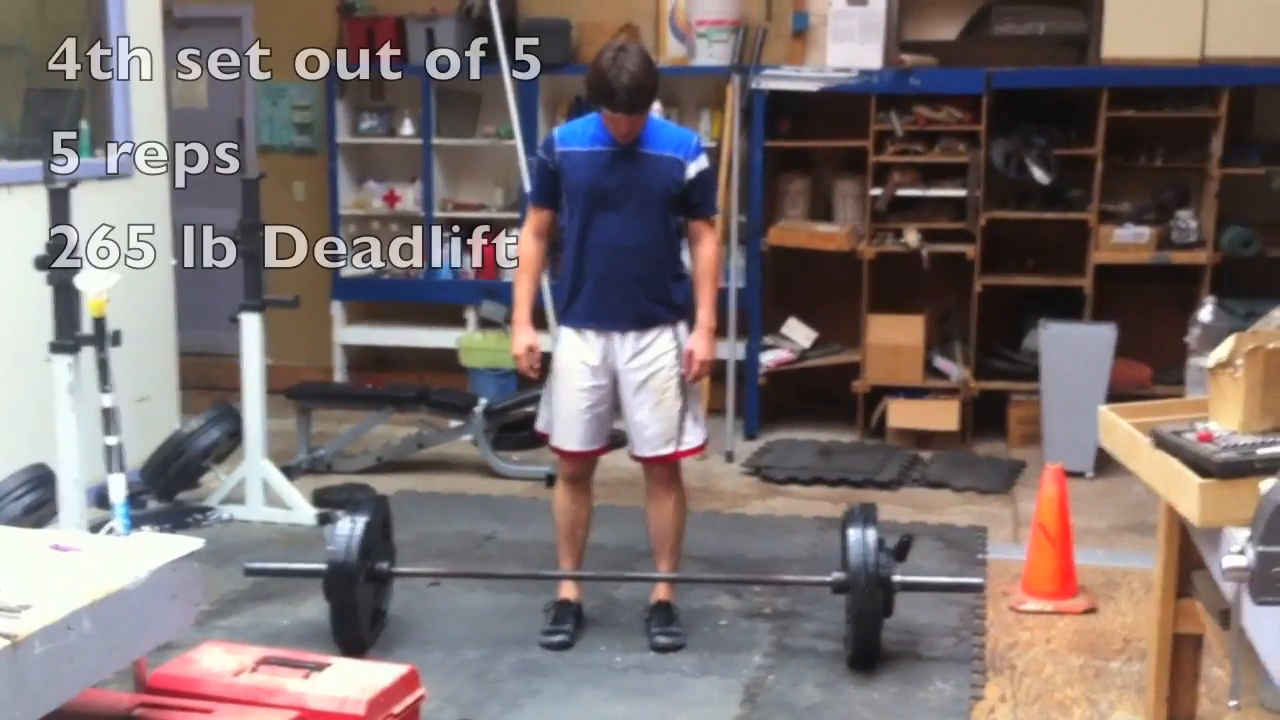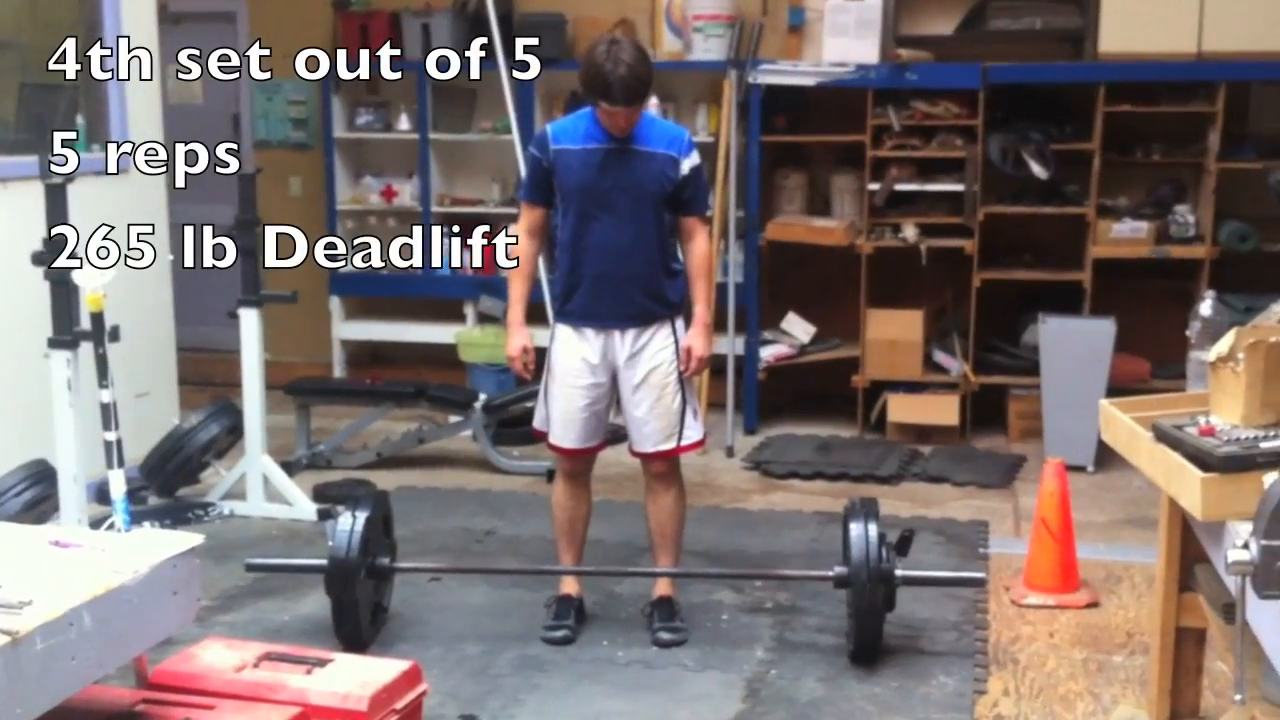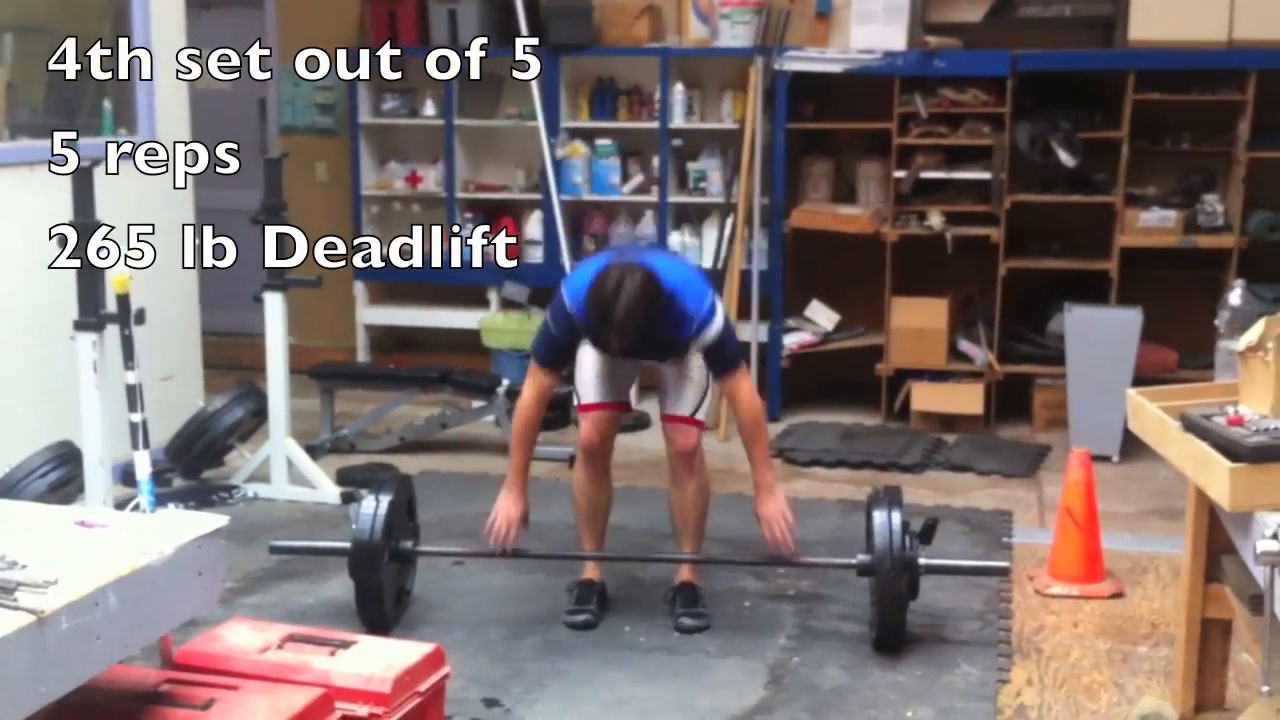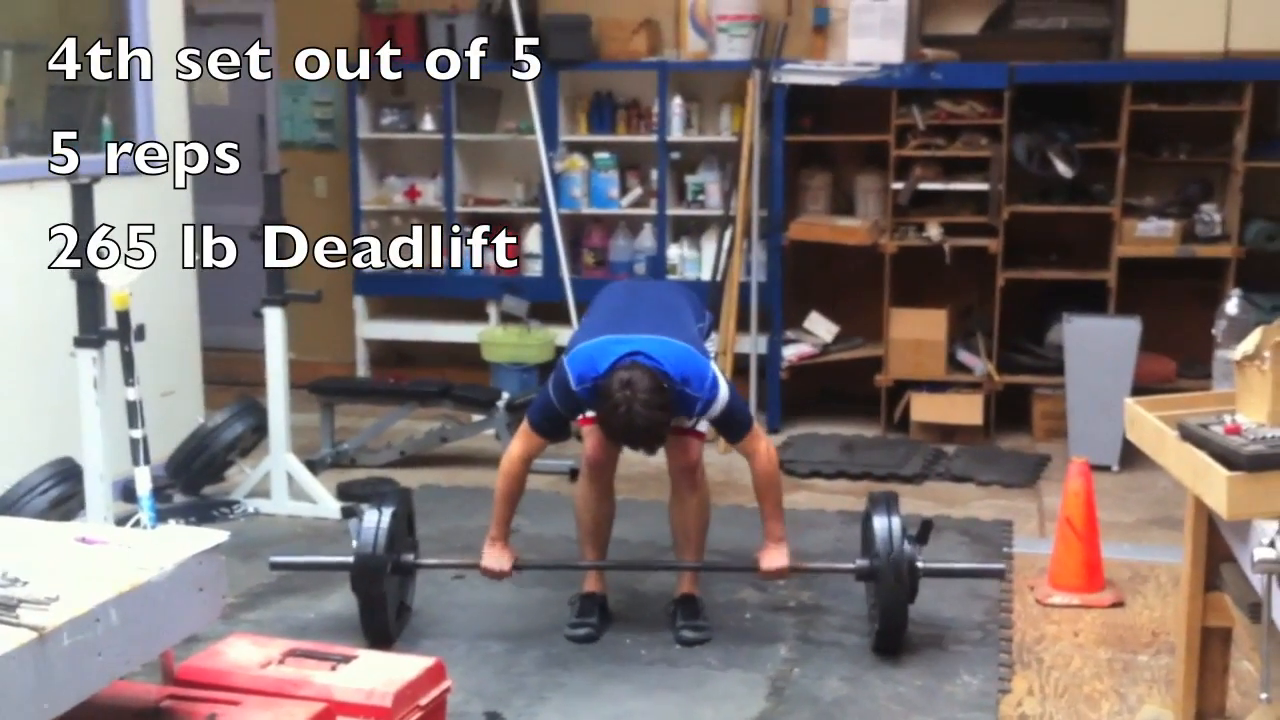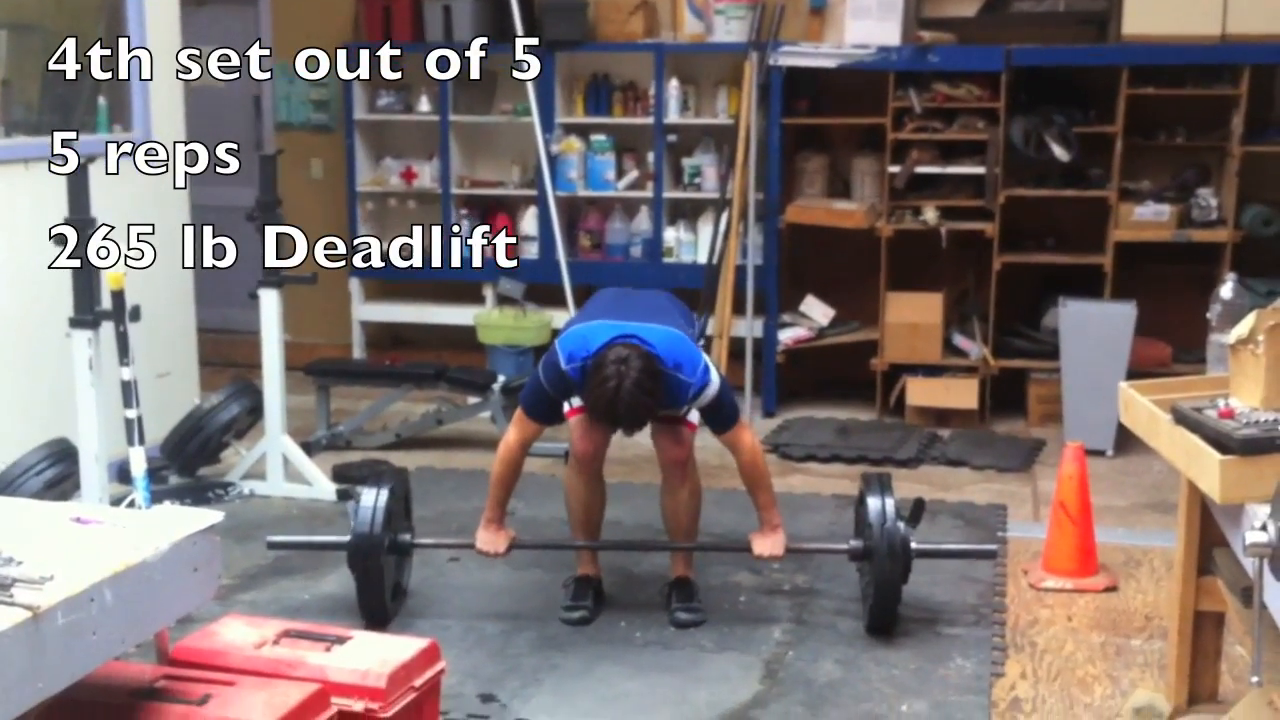
dt=1s
person 1, frame 1
left shoulder: (684, 150)
right shoulder: (561, 145)
left elbow: (703, 239)
right elbow: (535, 233)
left wrist: (704, 326)
right wrist: (522, 320)
left hip: (658, 331)
right hip: (580, 330)
left knee: (663, 465)
right knee: (572, 465)
left ankle: (664, 596)
right ankle: (567, 594)
person 1, frame 2
left shoulder: (675, 146)
right shoulder: (553, 142)
left elbow: (694, 237)
right elbow: (528, 234)
left wrist: (701, 322)
right wrist: (516, 322)
left hip: (655, 329)
right hip: (576, 328)
left knee: (661, 462)
right knee: (571, 461)
left ankle: (664, 591)
right ankle: (568, 589)
person 1, frame 3
left shoulder: (695, 306)
right shoulder: (574, 300)
left elbow: (743, 395)
right elbow: (535, 393)
left wrist: (767, 491)
right wrist: (513, 491)
left hip: (676, 344)
right hip: (599, 335)
left knee: (685, 446)
right knee: (592, 442)
left ankle: (687, 578)
right ankle: (591, 575)
person 1, frame 4
left shoulder: (698, 381)
right shoulder: (576, 377)
left elbow: (761, 451)
right elbow: (519, 451)
left wrist: (774, 540)
right wrist: (497, 540)
left knee: (687, 463)
right knee: (596, 459)
left ankle: (688, 592)
right ankle: (592, 589)
person 1, frame 5
left shoulder: (689, 370)
right shoulder: (566, 363)
left elbow: (744, 443)
right elbow: (516, 439)
left wrist: (771, 526)
right wrist: (492, 522)
left hip: (671, 354)
right hip: (592, 356)
left knee: (677, 455)
right knee: (584, 451)
left ankle: (682, 576)
right ankle: (586, 574)
